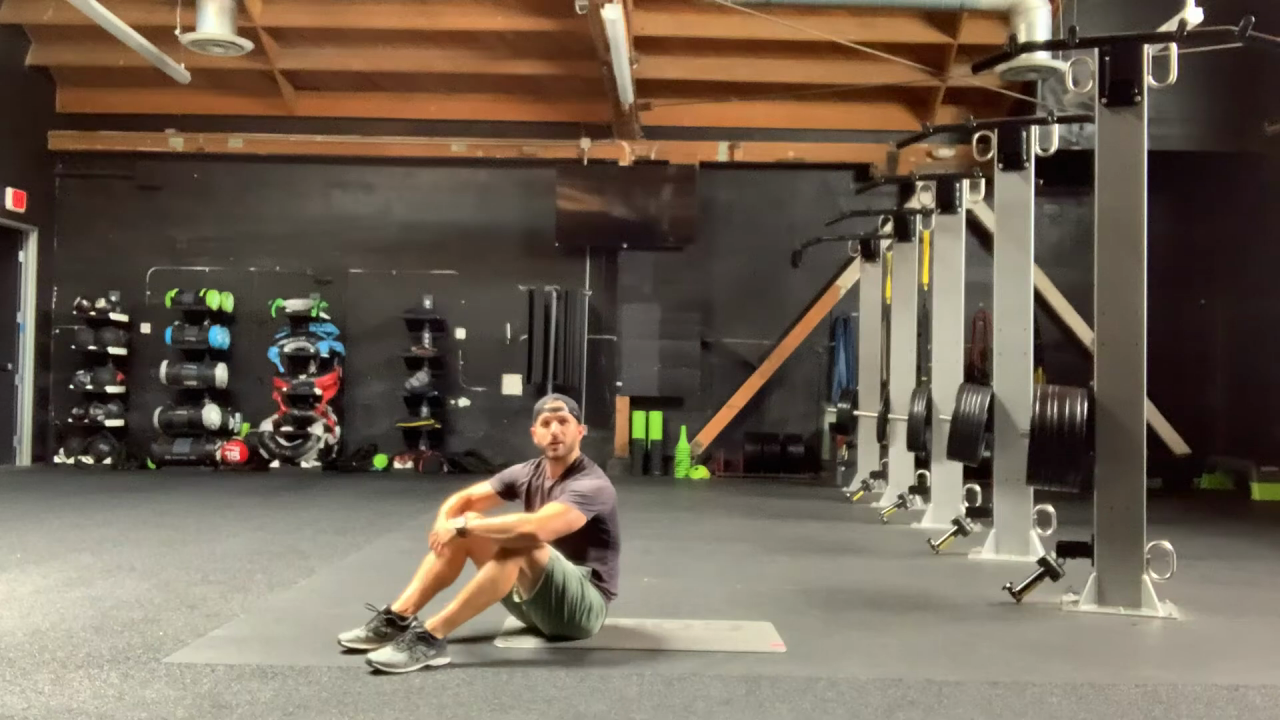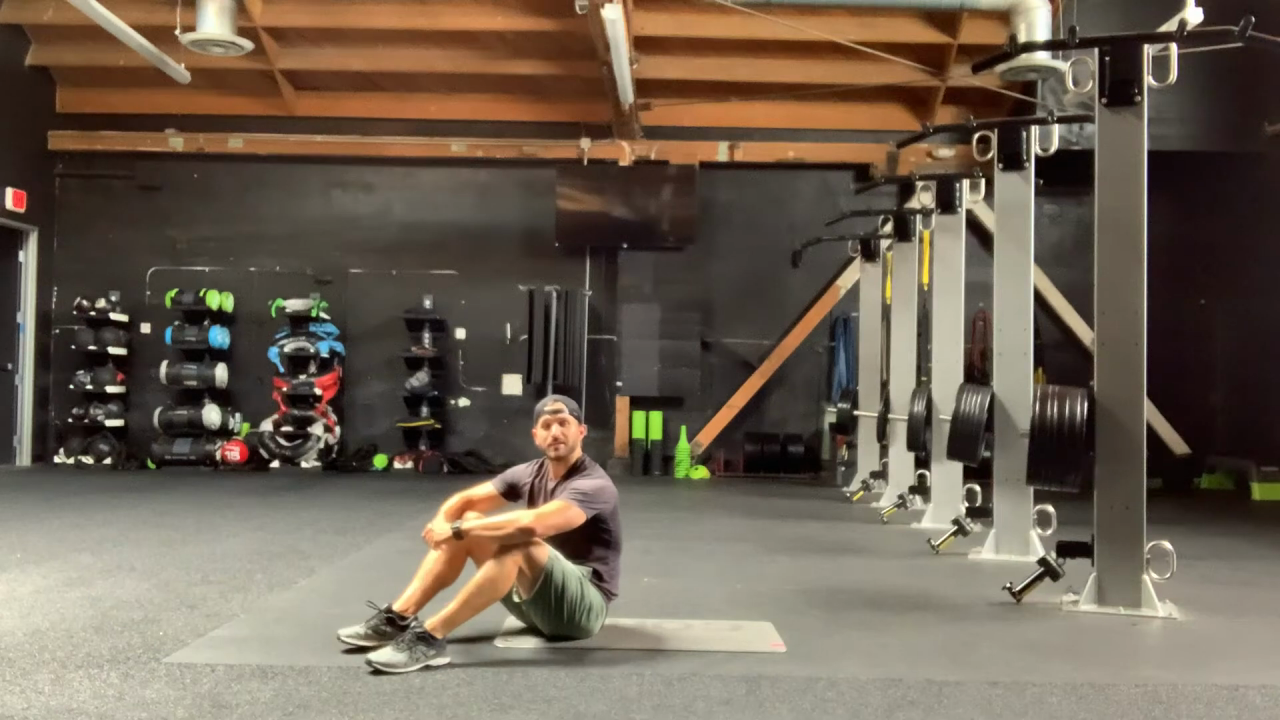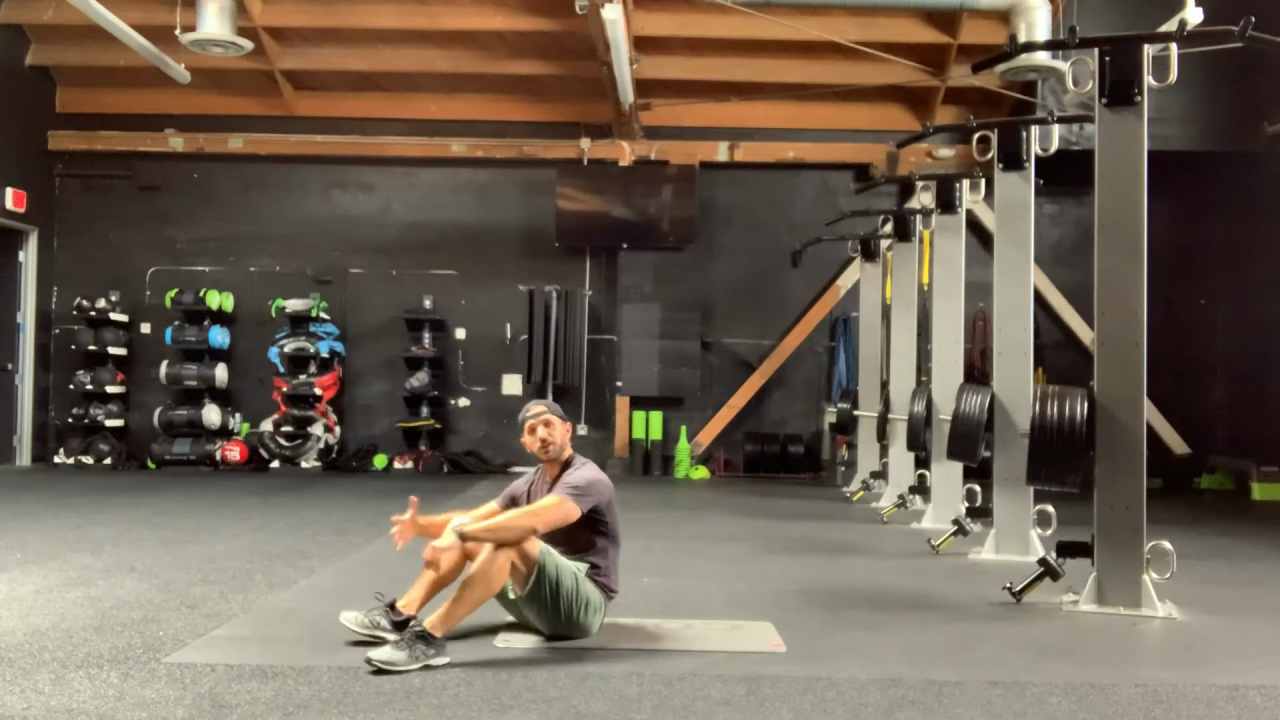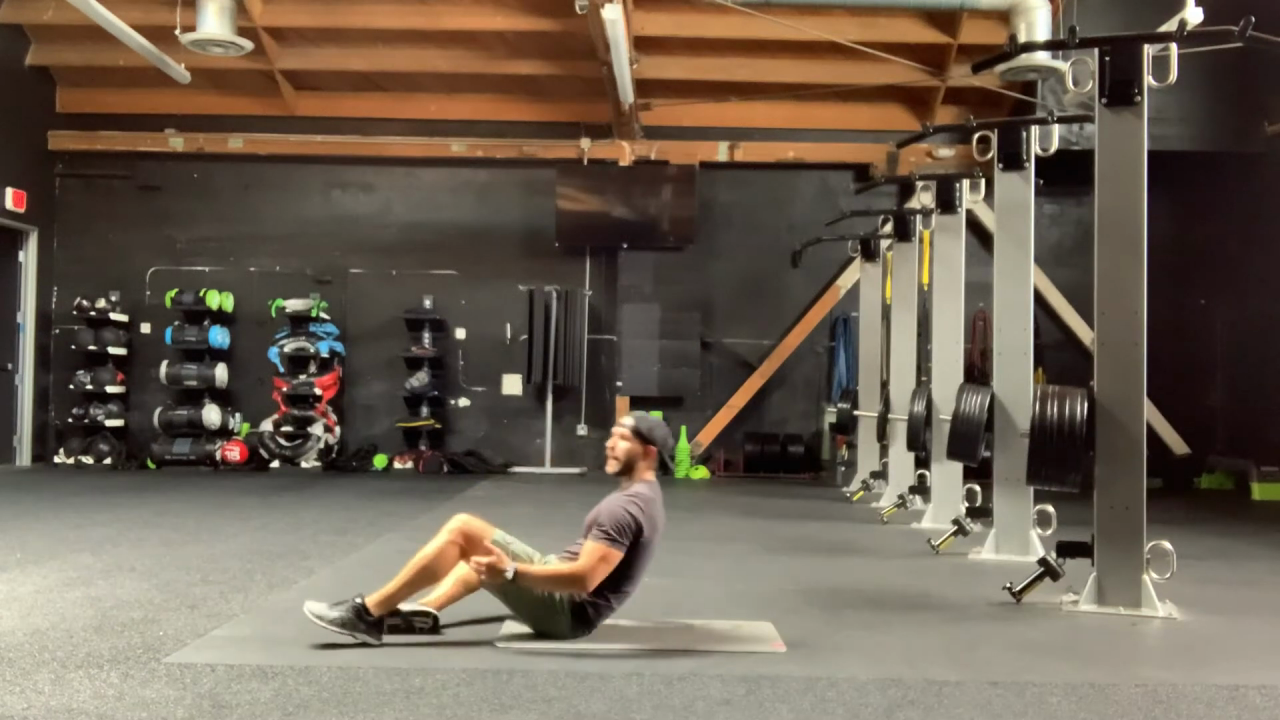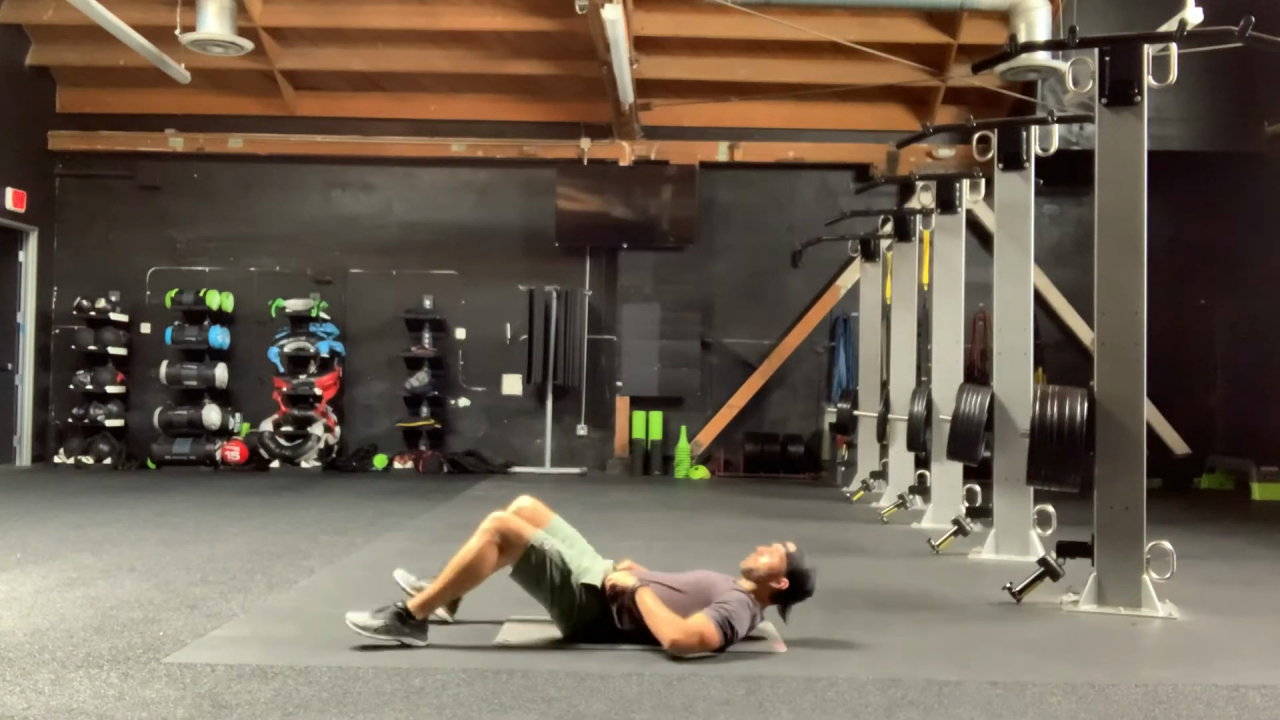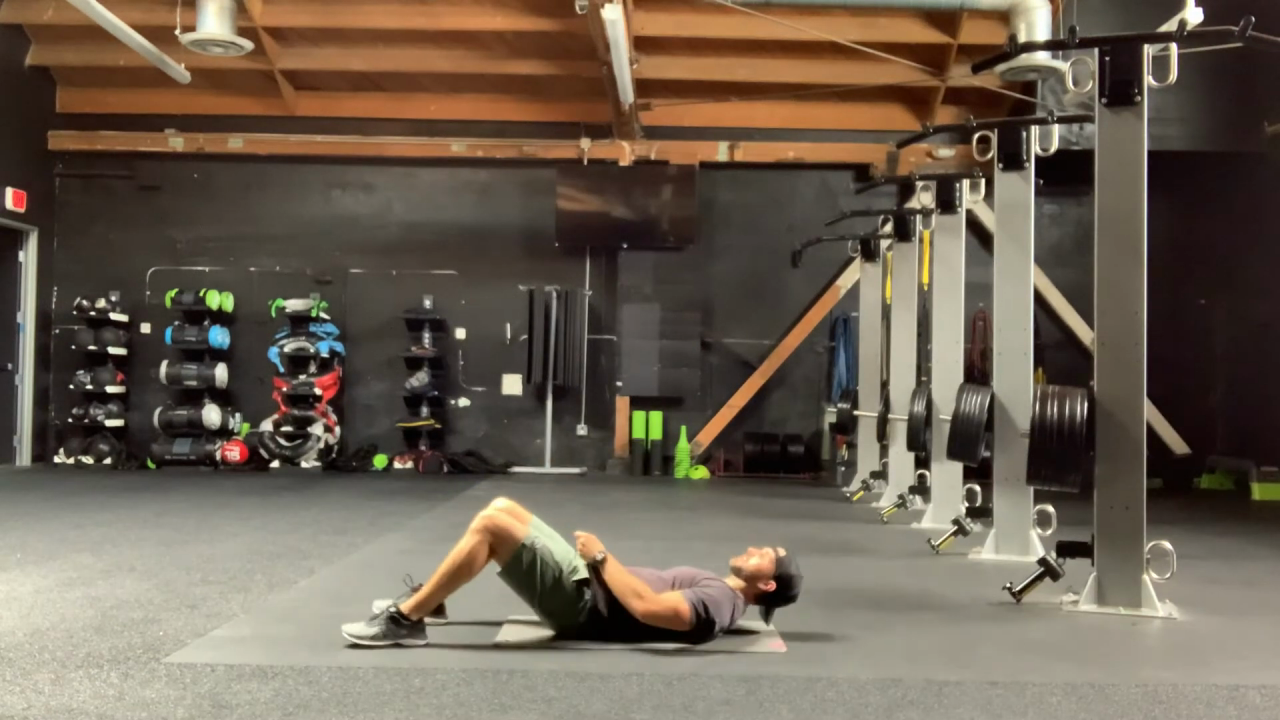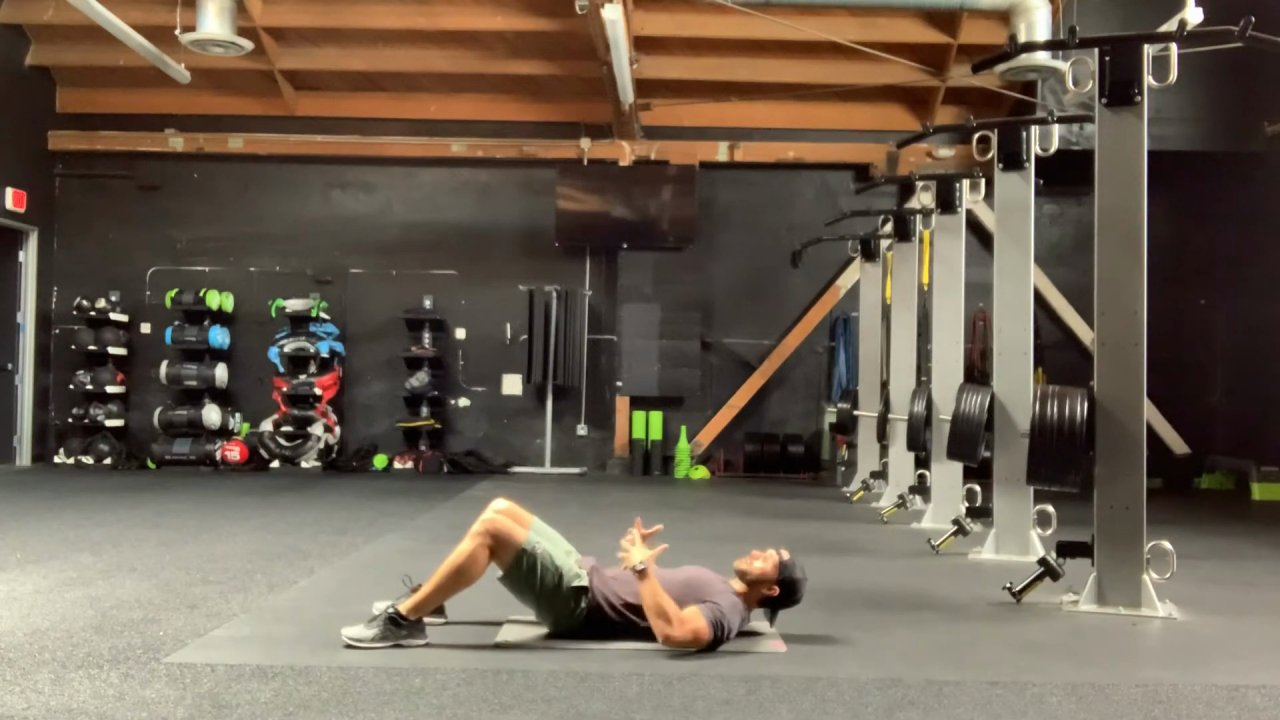
dt=0.7s
person 1, frame 1
left shoulder: (592, 486)
right shoulder: (528, 473)
left elbow: (535, 528)
right elbow: (461, 499)
left wrist: (461, 527)
right wrist: (445, 527)
left hip: (583, 605)
right hip: (534, 596)
left knee: (520, 544)
right knee: (468, 526)
left ankle: (431, 637)
right ankle: (396, 619)
person 1, frame 2
left shoulder: (594, 486)
right shoulder: (530, 474)
left elbow: (531, 524)
right elbow: (465, 500)
left wrist: (457, 530)
right wrist: (441, 524)
left hip: (582, 605)
right hip: (535, 595)
left knee: (519, 543)
right knee: (467, 523)
left ankle: (430, 637)
right ankle: (398, 618)
person 1, frame 3
left shoulder: (587, 480)
right shoulder: (529, 484)
left elbow: (531, 521)
right elbow: (475, 518)
left wrist: (459, 534)
right wrist: (421, 524)
left hip: (582, 603)
right hip: (537, 598)
left knee: (510, 540)
right knee: (463, 528)
left ankle: (430, 636)
right ankle: (400, 615)
person 1, frame 4
left shoulder: (627, 506)
right shoulder: (641, 498)
left elbow: (584, 578)
left wrist: (510, 571)
left hip: (566, 610)
right hip: (566, 604)
left knee: (461, 529)
right knee: (483, 549)
left ankle: (369, 615)
right ankle: (424, 612)
person 1, frame 5
left shoulder: (738, 611)
right shoulder: (734, 589)
left elbow: (678, 638)
left wrist: (636, 587)
right wrist: (636, 576)
left hip: (591, 607)
right hip: (601, 578)
left knee: (498, 526)
right knee: (524, 507)
left ankle: (409, 618)
right ankle: (441, 595)
person 1, frame 6
left shoulder: (718, 603)
right shoulder: (715, 587)
left elbow: (648, 608)
left wrist: (602, 558)
right wrist: (599, 559)
left hip: (580, 601)
right hip: (585, 582)
left knee: (488, 524)
right knee: (500, 507)
left ankle: (405, 620)
right ankle: (428, 602)
person 1, frame 7
left shoulder: (727, 611)
right shoulder: (721, 588)
left elbow: (673, 631)
left wrist: (640, 567)
right wrist: (640, 552)
left hip: (578, 603)
right hip: (585, 575)
left knee: (489, 529)
right knee: (500, 508)
left ankle: (403, 620)
right ankle: (426, 599)
